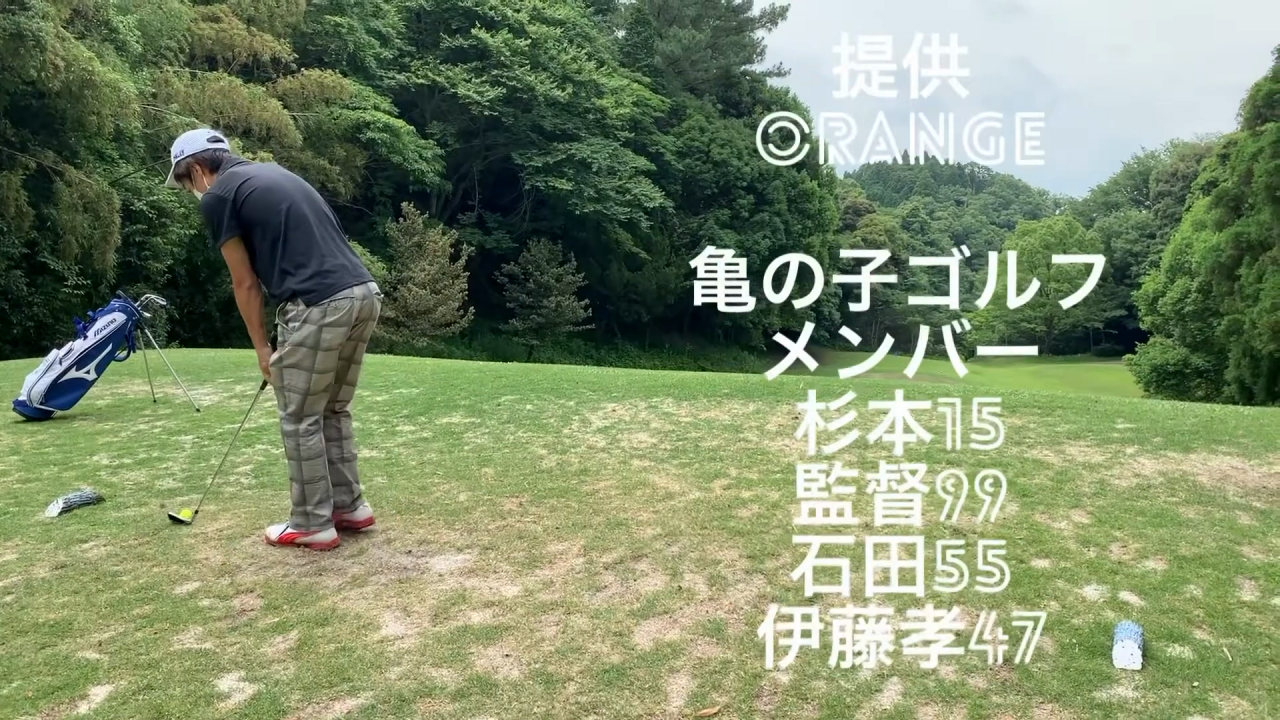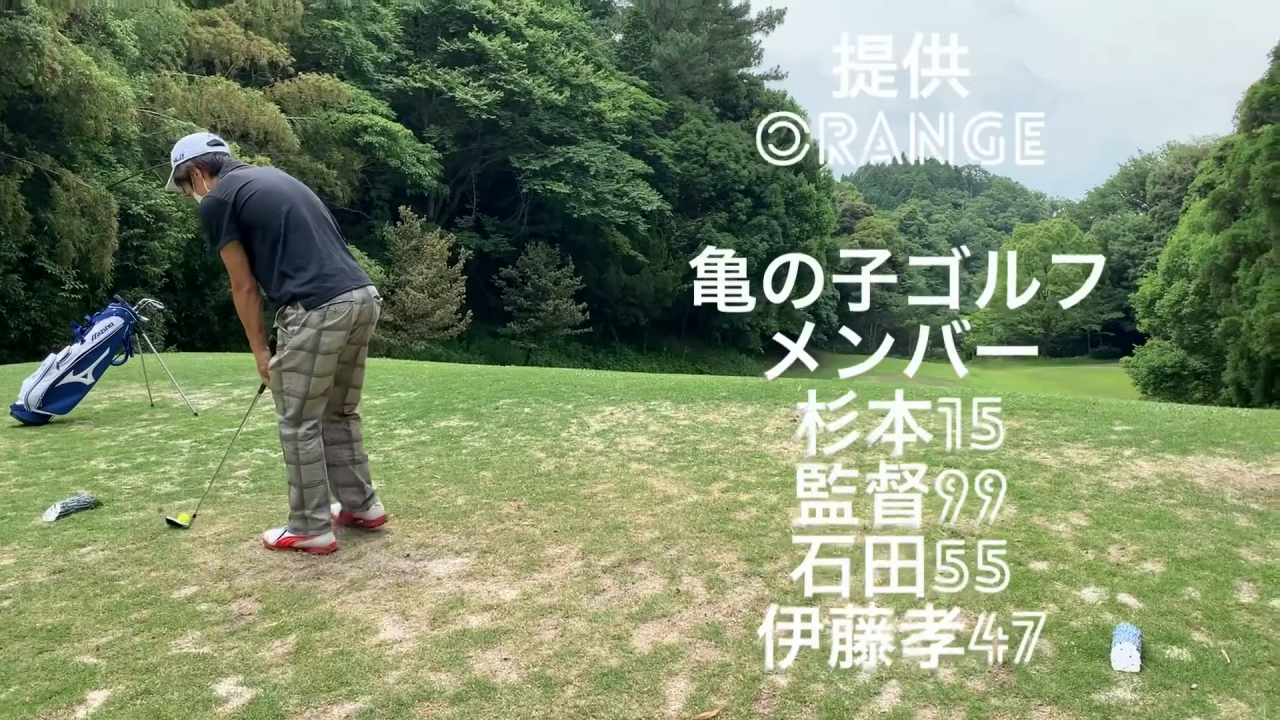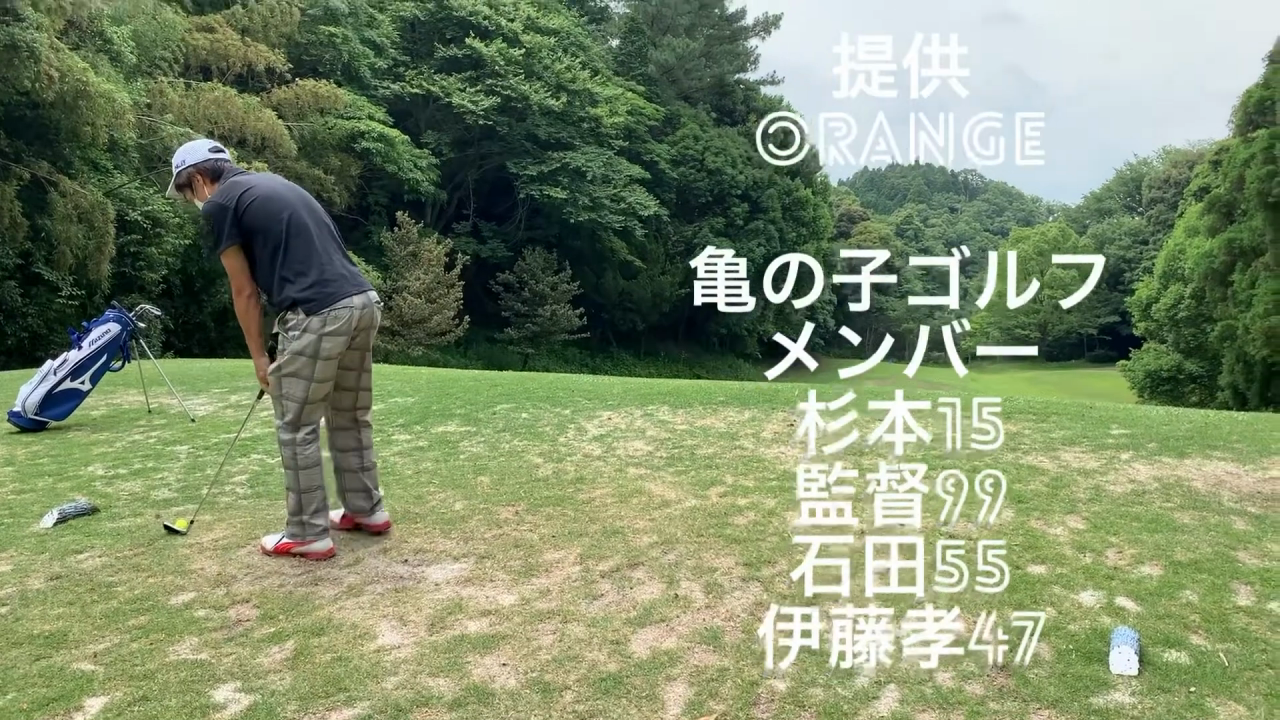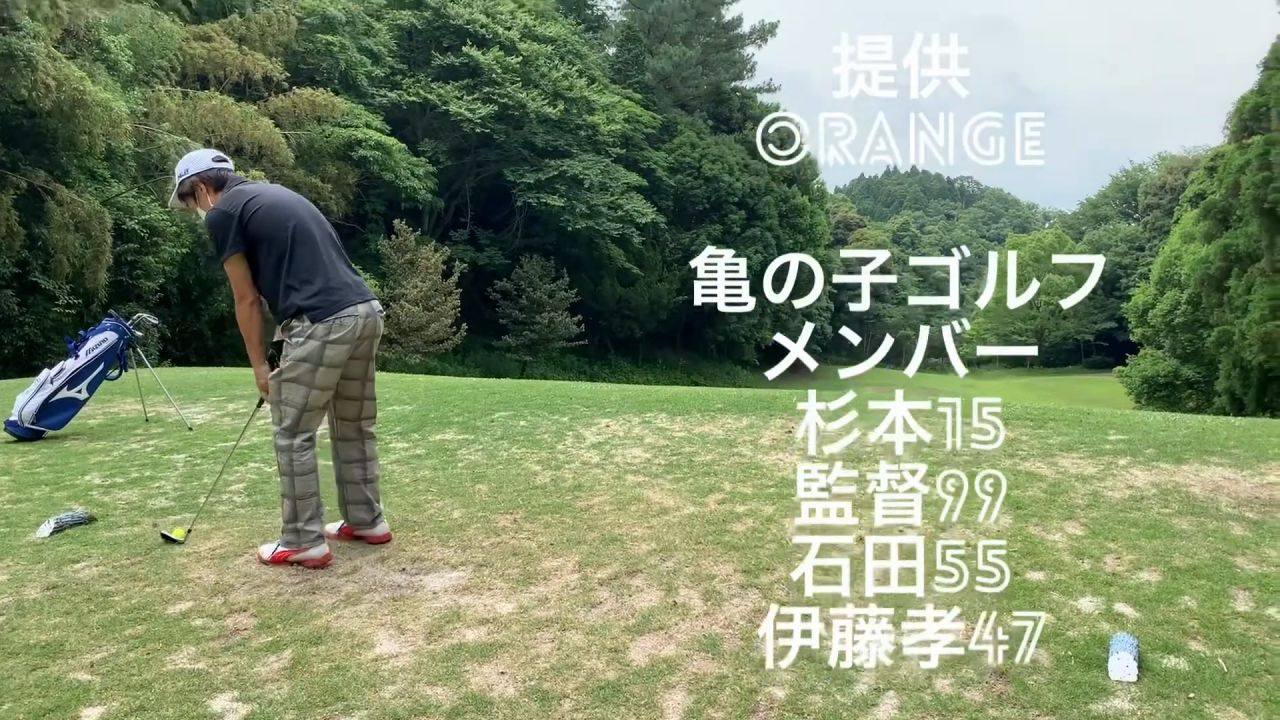
dt=0.1s
person 1, frame 1
left shoulder: (217, 197)
right shoulder: (273, 173)
left elbow: (246, 284)
left wrist: (262, 347)
right wrist: (276, 338)
left hip: (318, 306)
right hip: (364, 292)
left knee: (300, 419)
right knee: (334, 409)
left ankle: (313, 523)
right ankle: (349, 504)
person 1, frame 2
left shoulder: (216, 200)
right shoulder: (273, 177)
left elbow: (244, 287)
left wrist: (260, 350)
right wrist: (277, 339)
left hip: (317, 310)
right hip: (363, 296)
left knee: (299, 423)
right knee: (341, 411)
left ankle: (311, 528)
right ankle: (361, 504)
person 1, frame 3
left shoulder: (218, 205)
right shoulder: (273, 184)
left elbow: (245, 292)
left wrist: (259, 357)
right wrist: (280, 337)
left hip: (318, 315)
right hip: (364, 301)
left knee: (296, 429)
right knee: (350, 416)
left ankle: (308, 533)
right ankle: (367, 508)
person 1, frame 4
left shoulder: (223, 213)
right shoulder: (275, 194)
left elbow: (247, 299)
left wrist: (259, 364)
right wrist: (283, 342)
left hip: (322, 323)
right hip: (367, 310)
left knee: (293, 435)
right knee: (354, 426)
left ankle: (303, 541)
right ankle: (367, 520)
